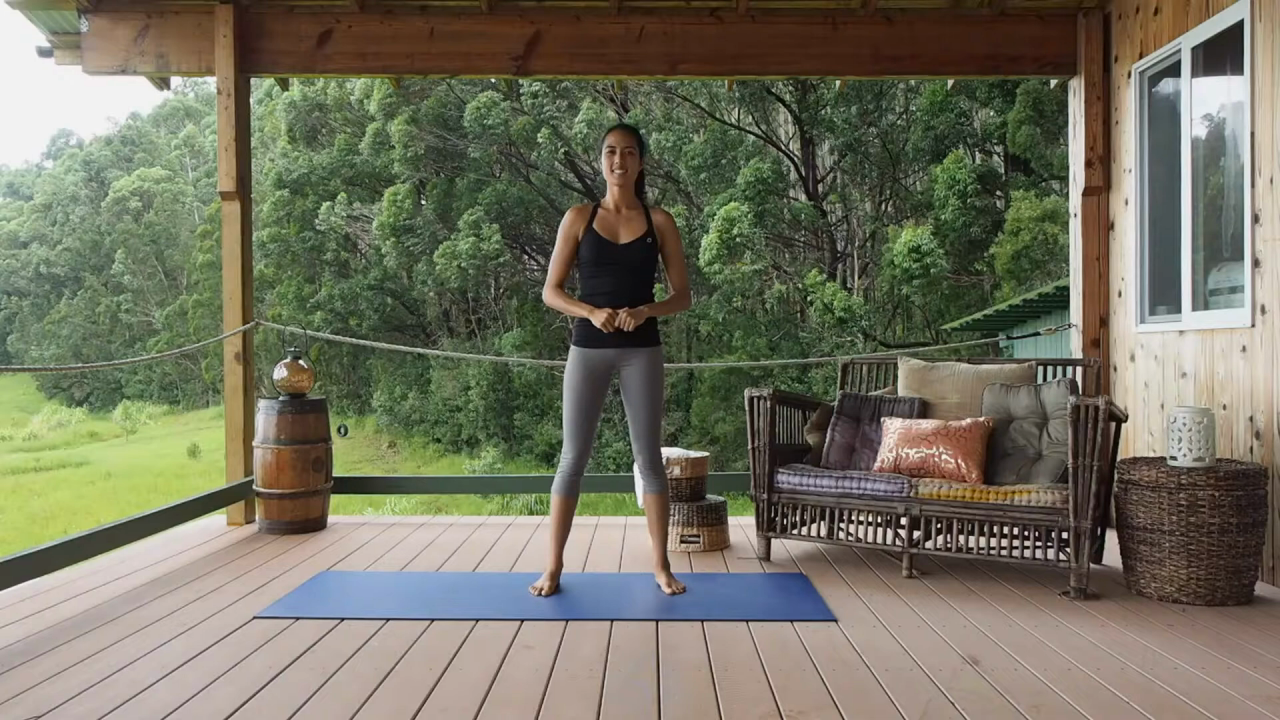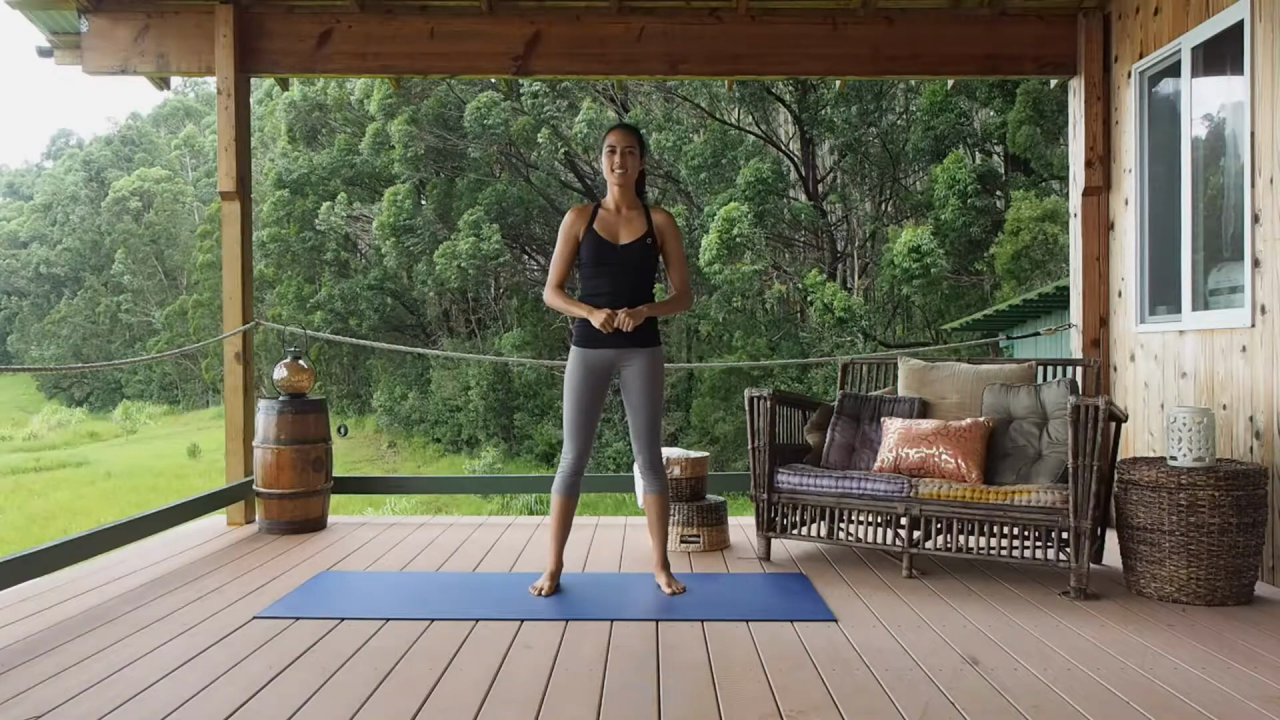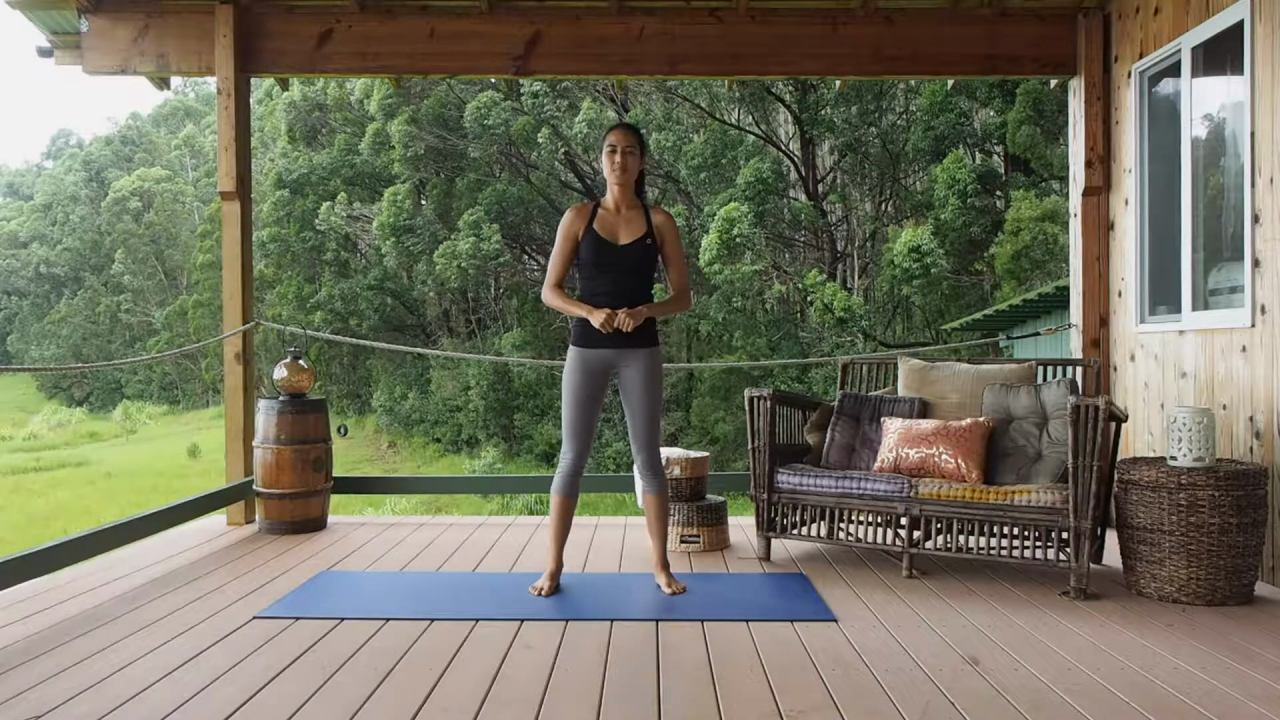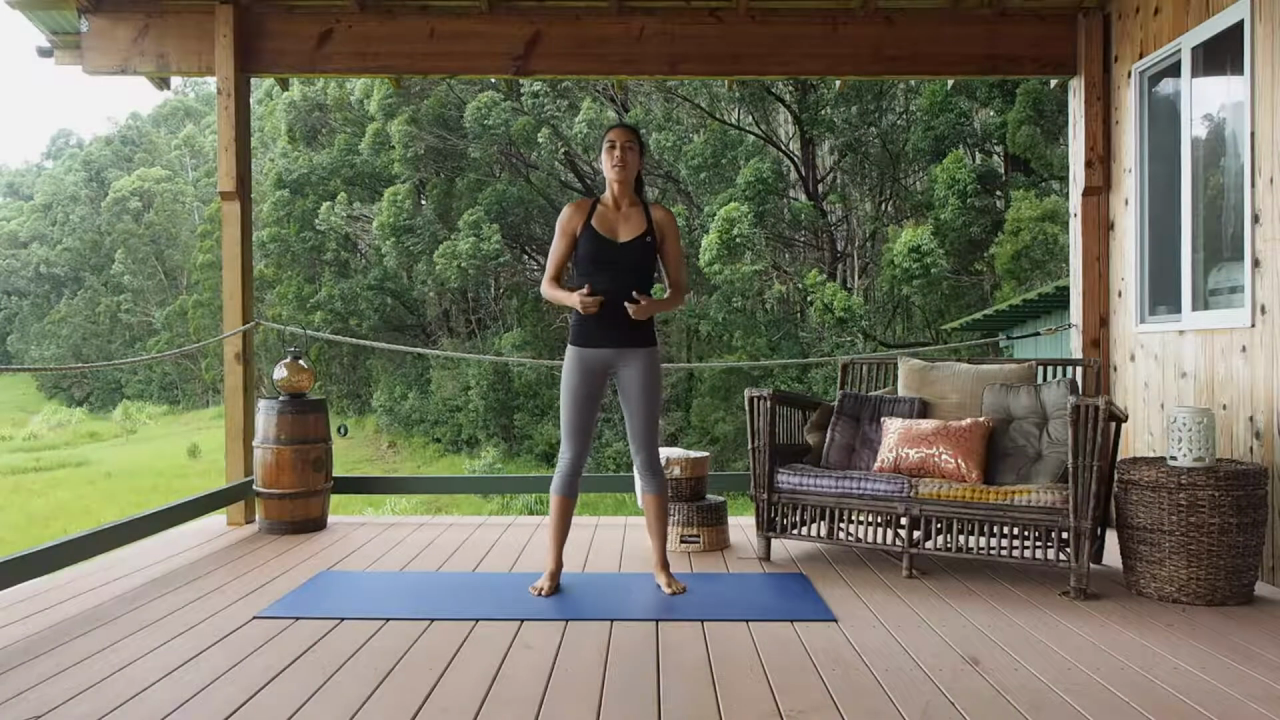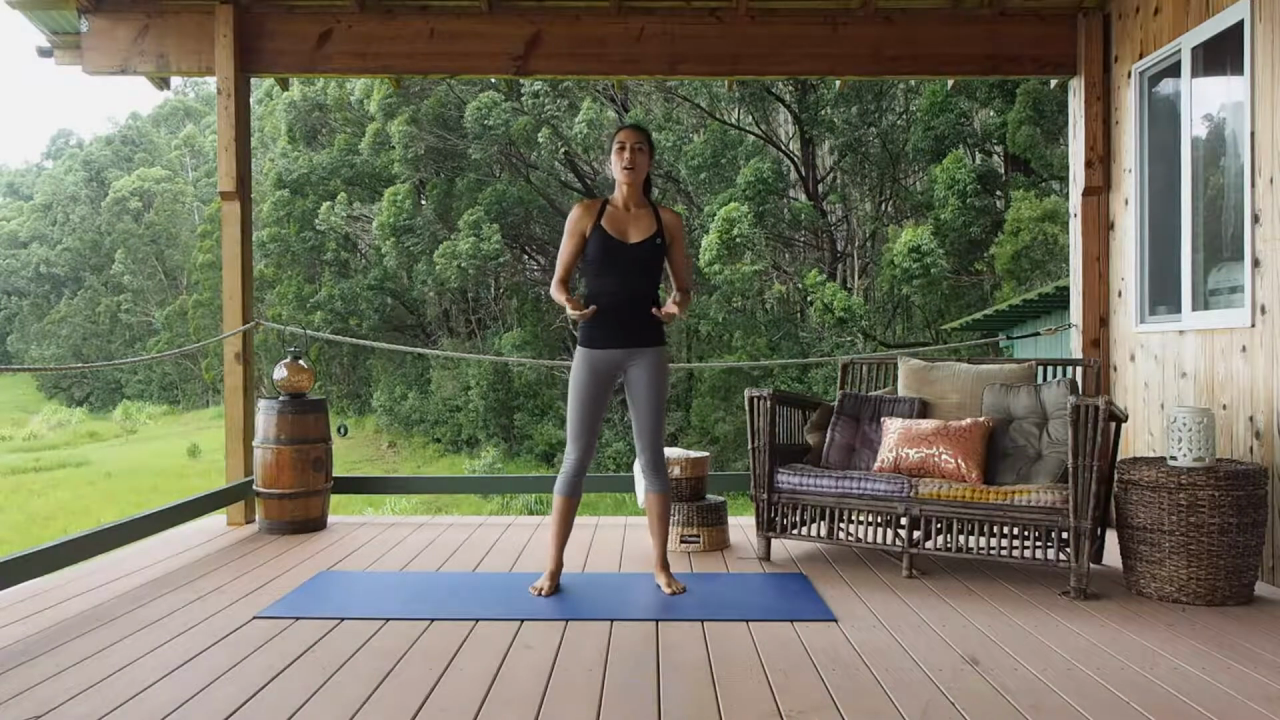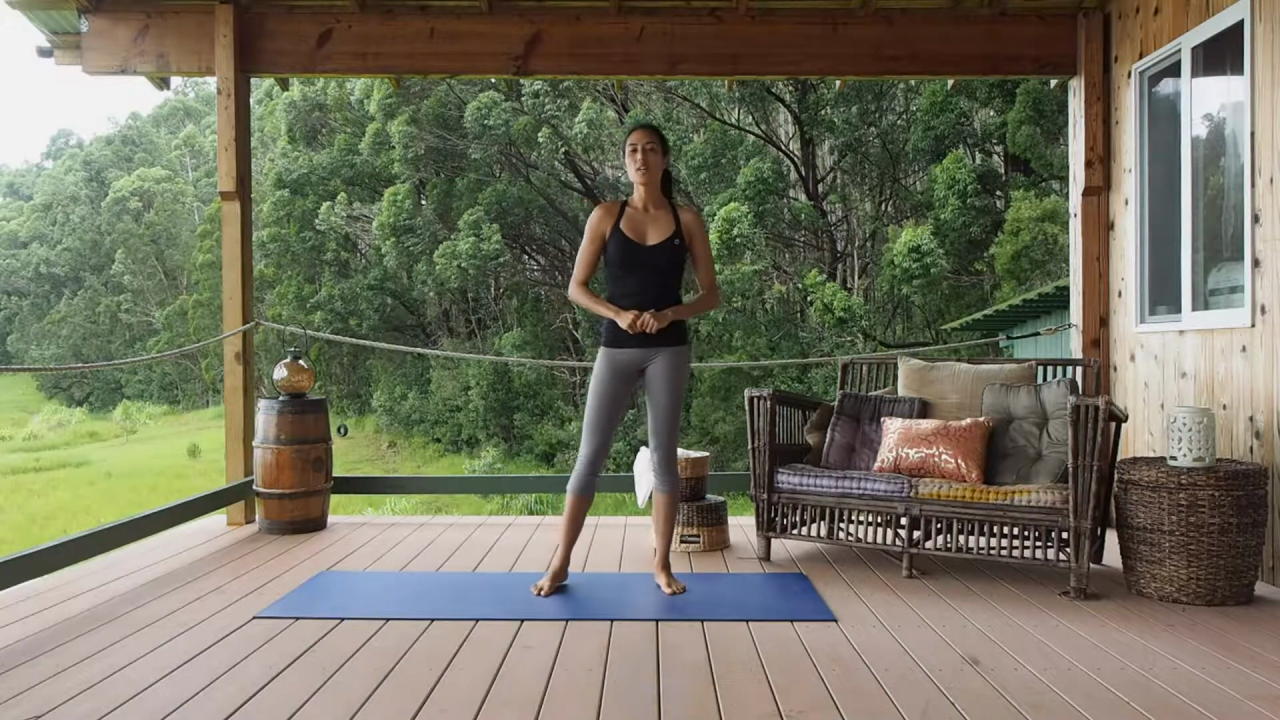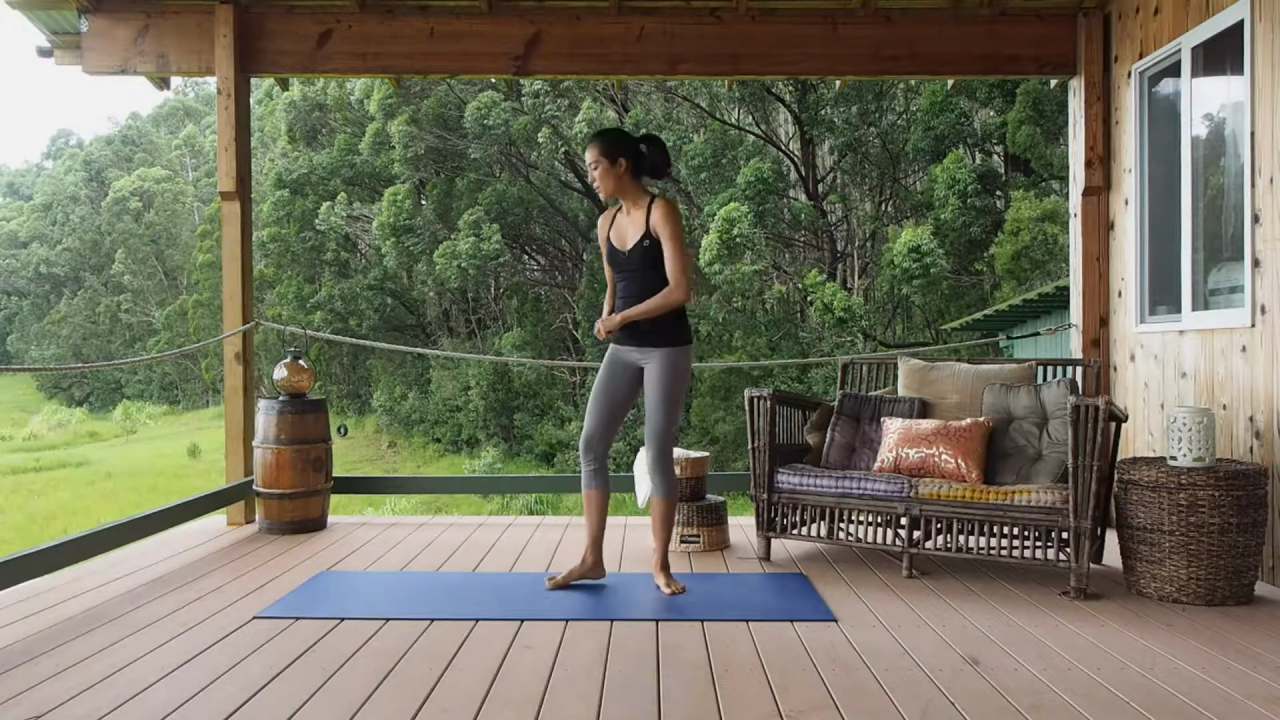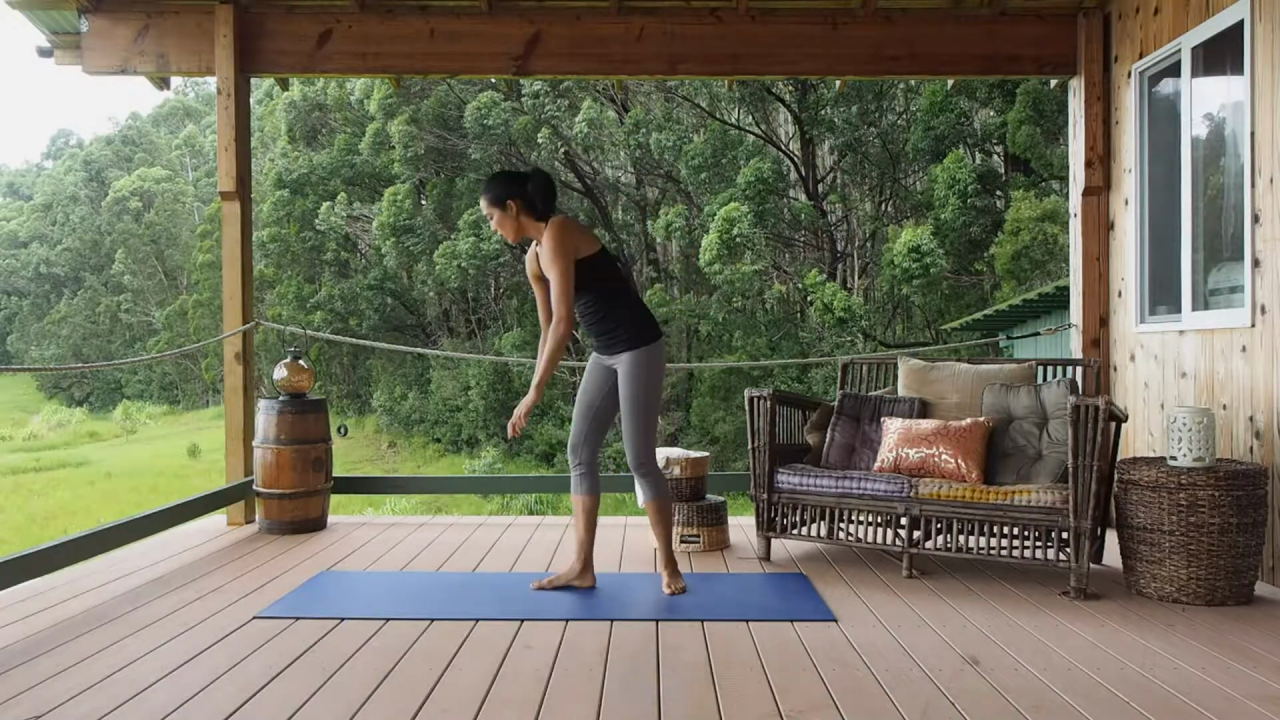
dt=0.5s
person 1, frame 1
left shoulder: (659, 221)
right shoulder: (578, 218)
left elbow: (682, 296)
right elbow: (551, 291)
left wrist: (645, 310)
right wrist: (590, 312)
left hip: (642, 350)
right hip: (588, 348)
left knee: (648, 456)
right knee: (573, 457)
left ankle: (660, 565)
right ankle: (554, 565)
person 1, frame 2
left shoulder: (659, 222)
right shoulder: (579, 218)
left elbow: (683, 296)
right elbow: (551, 292)
left wrist: (644, 311)
right wrist: (590, 312)
left hip: (642, 351)
right hip: (588, 348)
left knee: (649, 457)
right knee: (573, 458)
left ankle: (660, 565)
right ankle: (553, 565)
person 1, frame 3
left shoulder: (659, 222)
right shoulder: (578, 218)
left elbow: (682, 297)
right elbow: (550, 290)
left wrist: (644, 311)
right wrist: (589, 312)
left hip: (640, 351)
right hip: (587, 349)
left knee: (647, 457)
right knee: (572, 458)
left ankle: (660, 565)
right ankle: (554, 565)
person 1, frame 4
left shoulder: (659, 218)
right shoulder: (576, 213)
left elbow: (678, 288)
right elbow: (548, 283)
left wrist: (658, 305)
right wrist: (571, 299)
left hip: (638, 349)
right hip: (585, 348)
left knee: (646, 456)
right knee: (571, 456)
left ankle: (661, 565)
right ankle: (554, 565)
person 1, frame 5
left shoulder: (668, 221)
right shoulder: (586, 214)
left elbow: (684, 287)
right elbow: (559, 280)
left wrist: (675, 305)
right wrist: (569, 303)
left hip: (647, 349)
right hip: (594, 348)
left knee: (652, 456)
right knee: (577, 456)
left ankle: (660, 565)
right ankle: (554, 565)
person 1, frame 6
left shoulder: (687, 220)
right shoulder: (605, 216)
left elbow: (710, 294)
right elbow: (577, 287)
left wrist: (668, 315)
right wrist: (618, 315)
left hip: (668, 349)
right hip: (616, 349)
left knee: (663, 455)
right knee: (591, 454)
left ankle: (661, 564)
right ankle: (560, 563)
person 1, frame 7
left shoulder: (662, 212)
right shoulder: (606, 222)
left elbow: (681, 290)
left wrist: (622, 317)
right wrist: (607, 319)
left hip: (667, 348)
right hip: (623, 349)
left knee: (658, 455)
right knee: (591, 445)
left ankle: (660, 565)
right ankle: (592, 559)
person 1, frame 8
left shoulder: (558, 234)
right shoulder: (534, 255)
left elbow: (564, 321)
right elbow: (548, 325)
left wrist: (534, 393)
right wrist: (537, 390)
left hip: (639, 346)
right hip: (607, 352)
left knee: (640, 460)
right knee: (580, 451)
left ankle: (667, 564)
right ankle: (582, 567)
